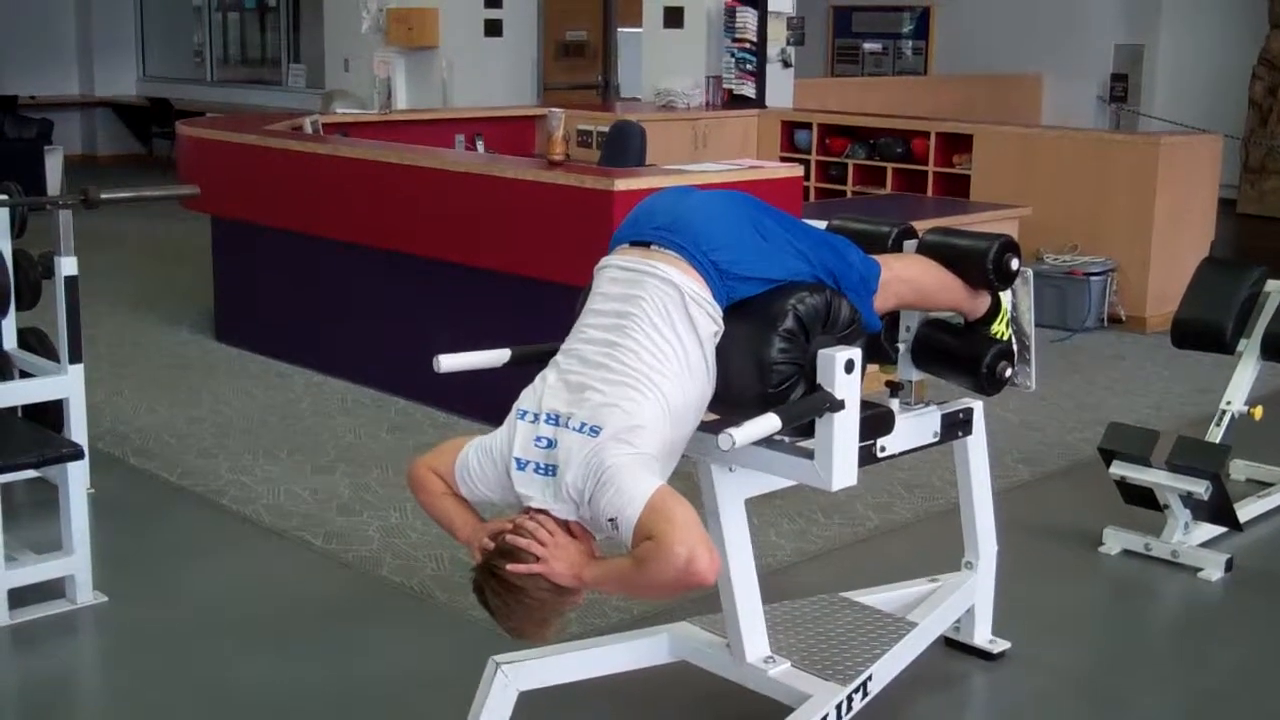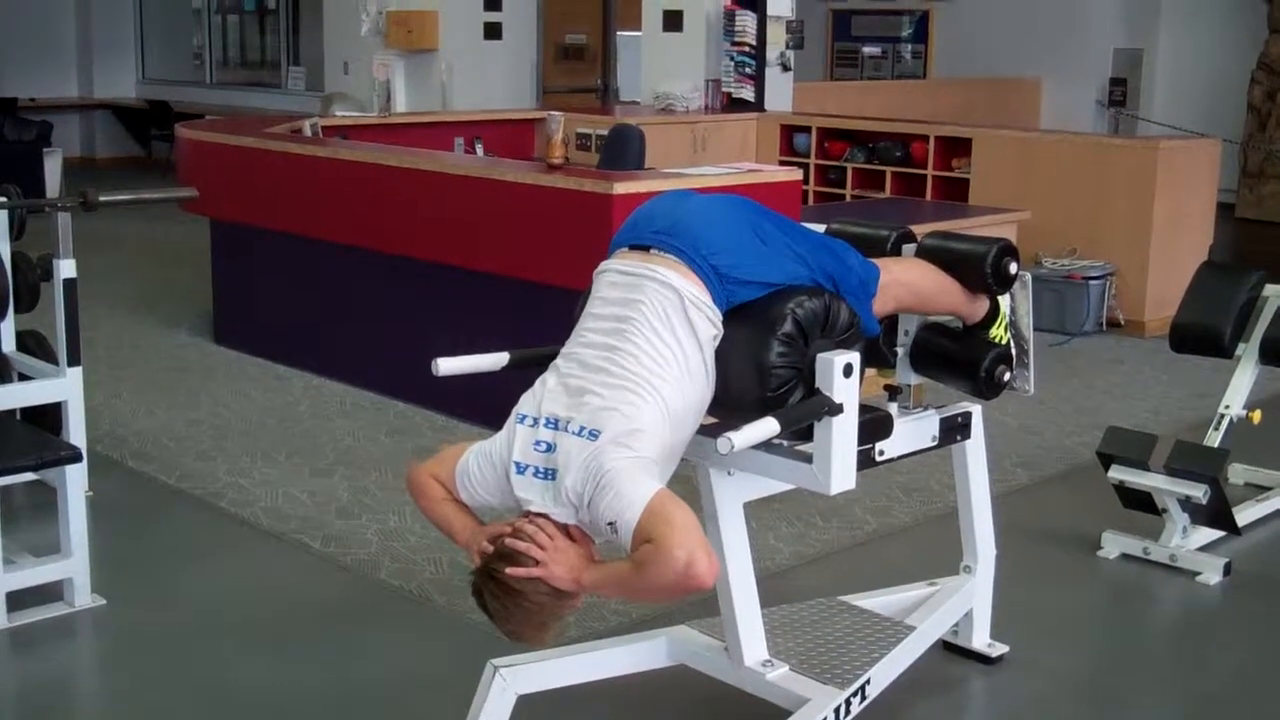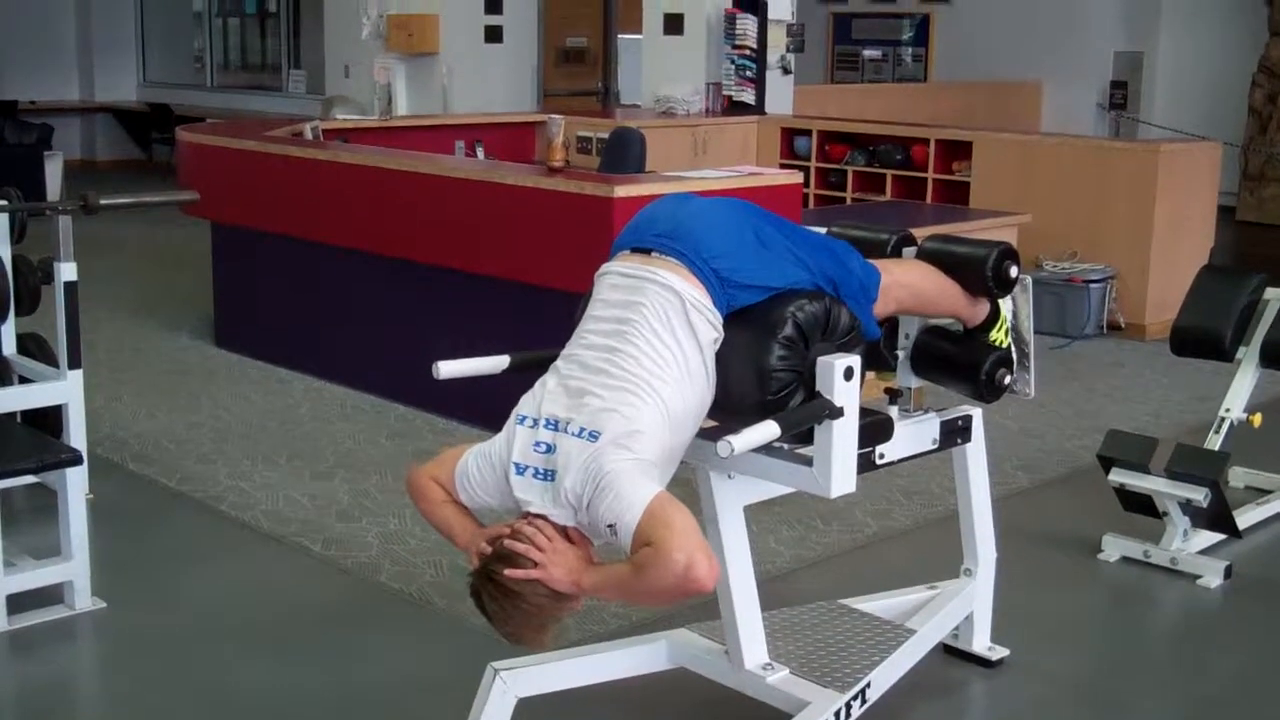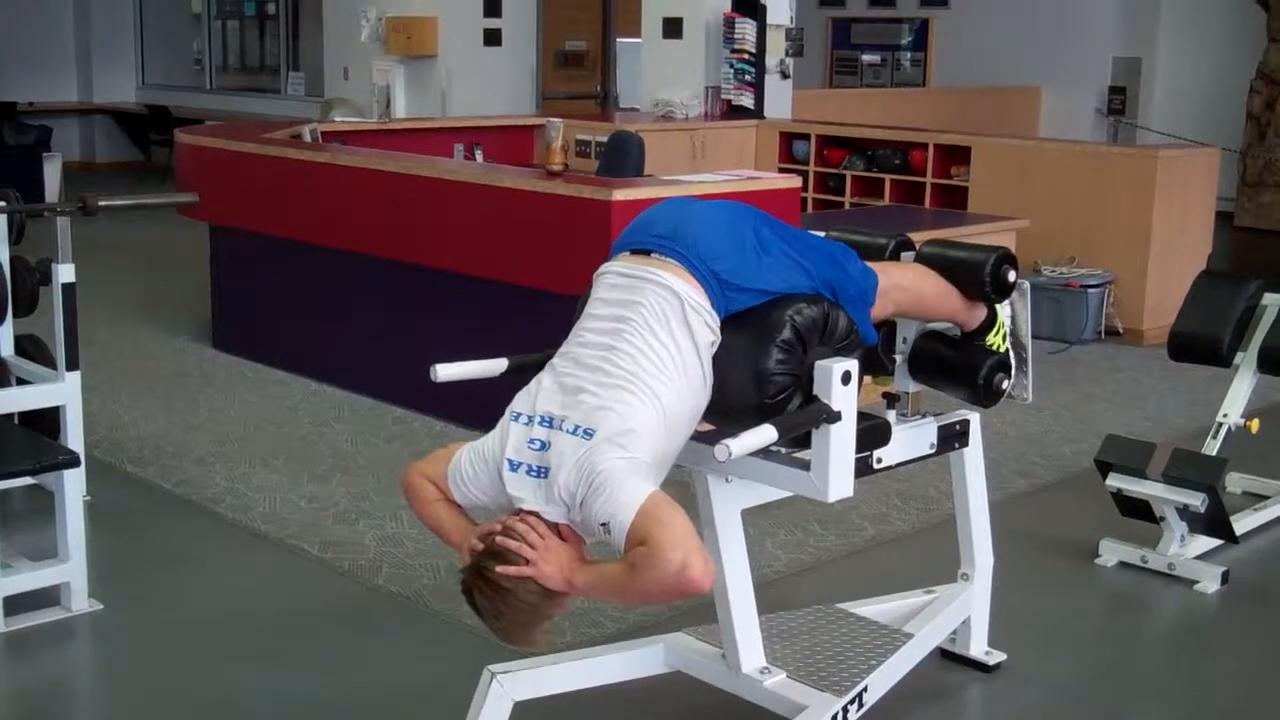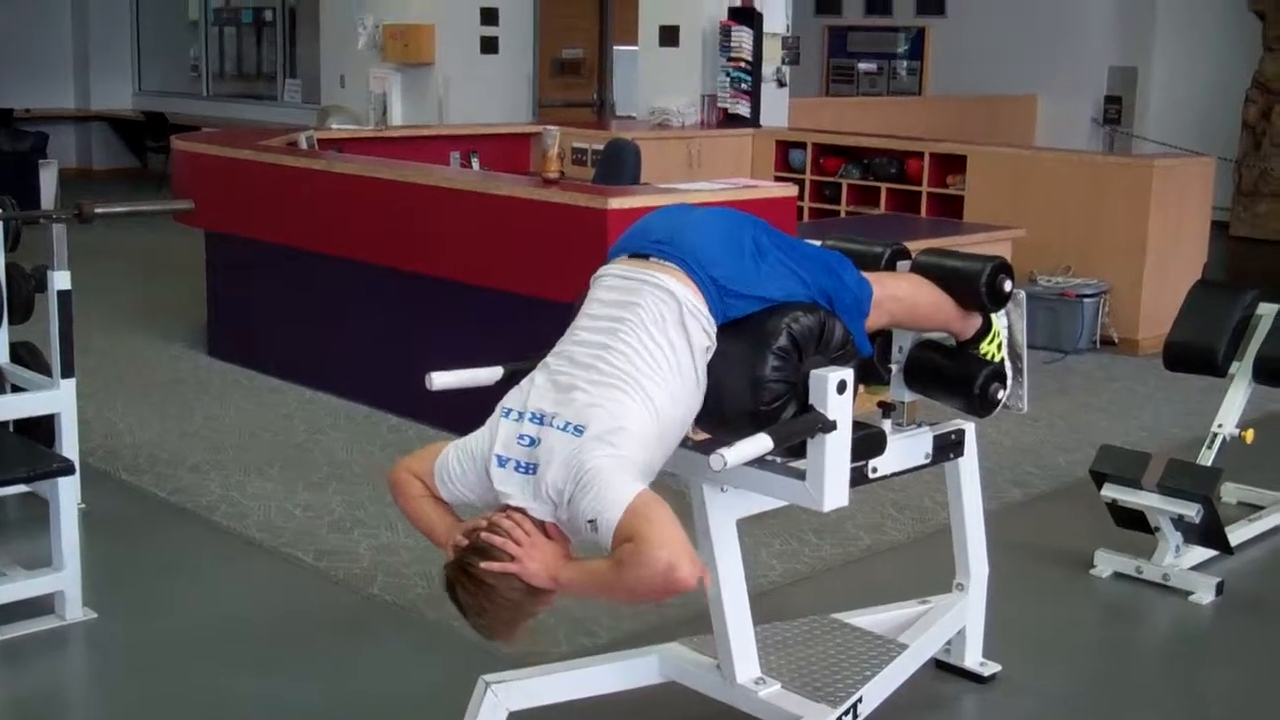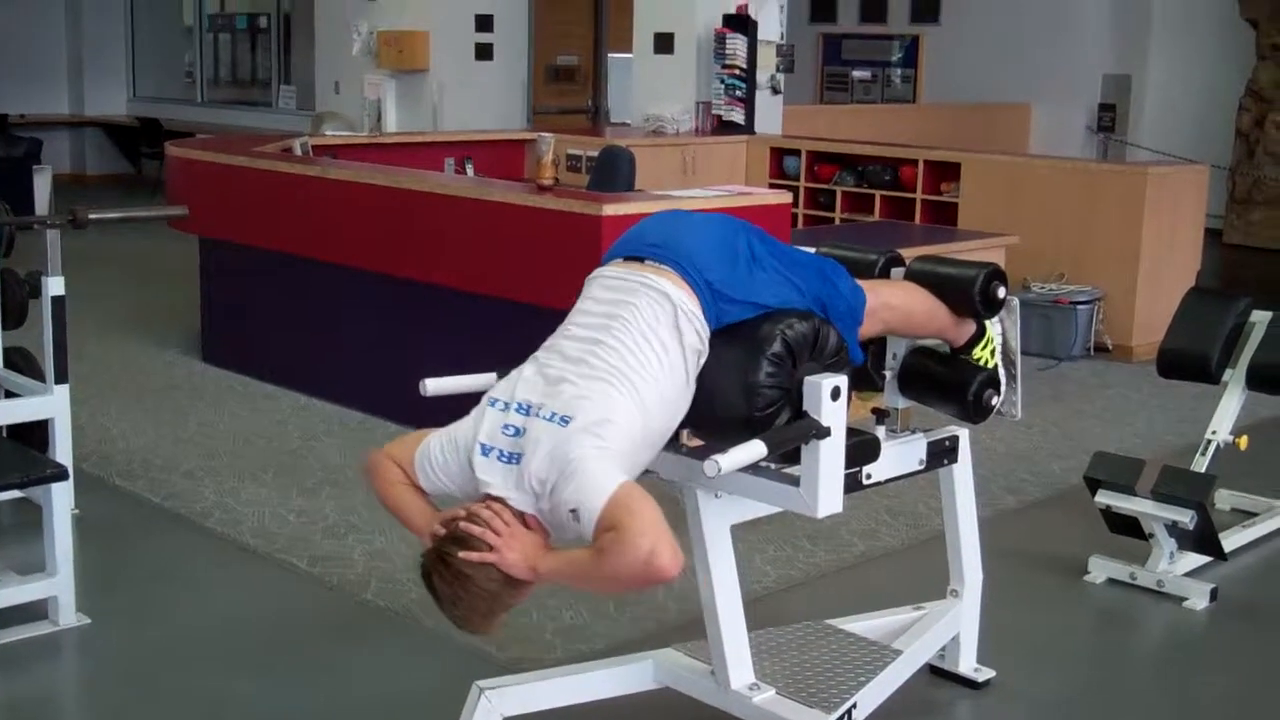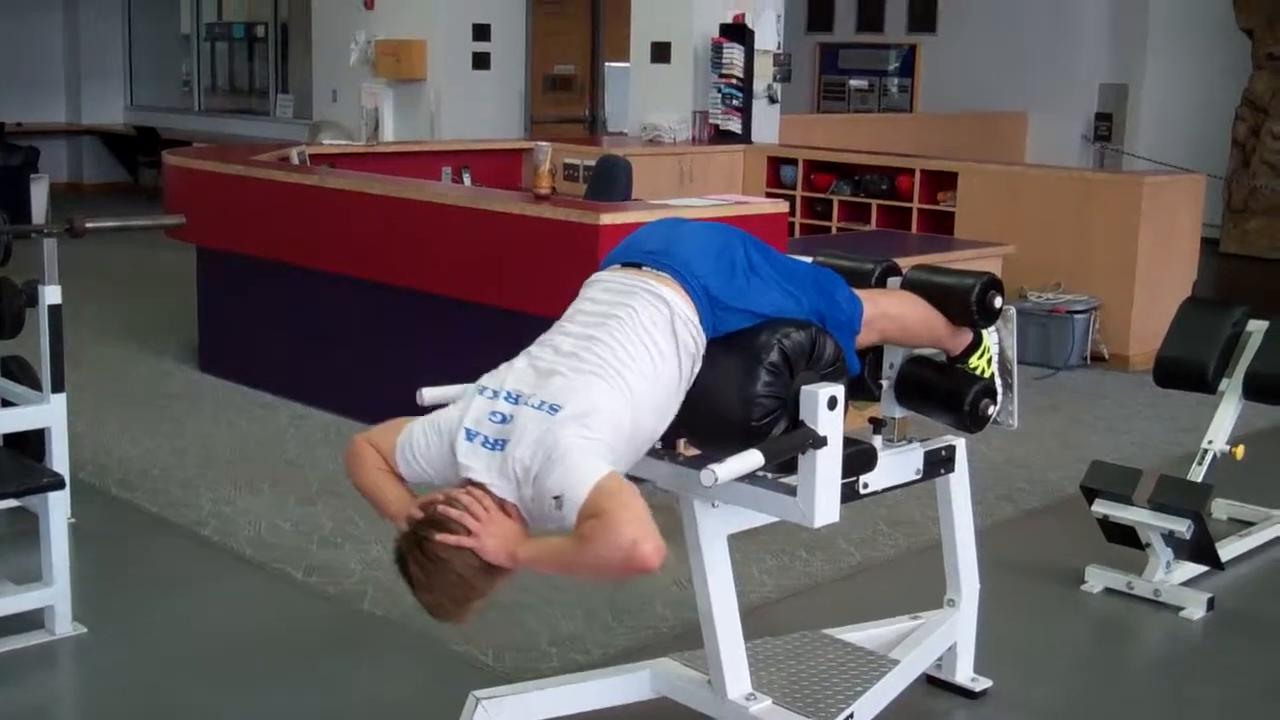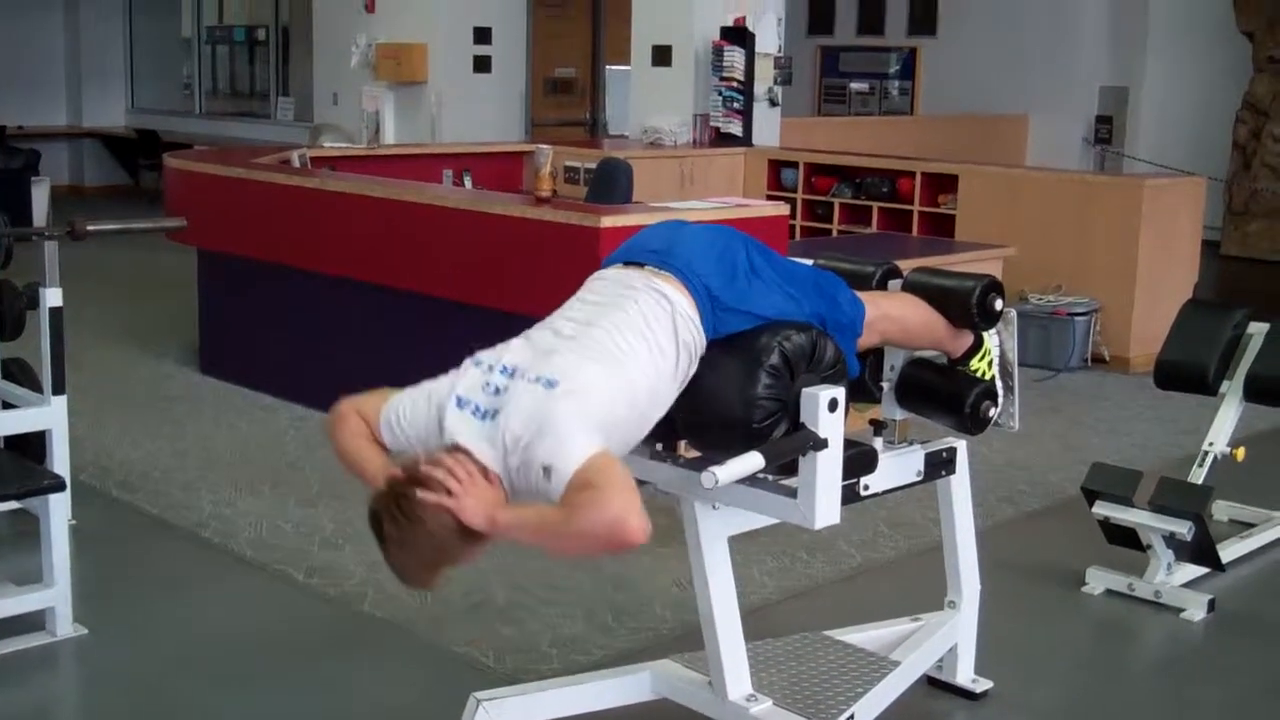
dt=0.1s
person 1, frame 1
left shoulder: (605, 474)
right shoulder: (510, 455)
left elbow: (692, 563)
right elbow: (424, 472)
left wrist: (588, 572)
right wrist: (477, 537)
left hip: (711, 246)
right hip: (647, 231)
left knee: (874, 288)
left ankle: (984, 307)
person 1, frame 2
left shoulder: (605, 479)
right shoulder: (510, 459)
left elbow: (692, 567)
right elbow: (423, 478)
left wrist: (588, 575)
right wrist: (475, 541)
left hip: (709, 251)
right hip: (646, 234)
left knee: (871, 289)
left ankle: (982, 311)
person 1, frame 3
left shoulder: (604, 480)
right shoulder: (509, 460)
left elbow: (691, 570)
right elbow: (424, 481)
left wrist: (587, 578)
right wrist: (474, 543)
left hip: (712, 254)
right hip: (649, 237)
left knee: (873, 291)
left ankle: (982, 313)
person 1, frame 4
left shoulder: (597, 478)
right shoulder: (503, 459)
left elbow: (688, 570)
right elbow: (419, 478)
left wrist: (578, 576)
right wrist: (467, 541)
left hip: (710, 257)
right hip: (648, 238)
left knee: (869, 297)
left ankle: (979, 319)
person 1, frame 5
left shoulder: (586, 476)
right shoulder: (491, 454)
left elbow: (674, 567)
right elbow: (406, 474)
left wrist: (563, 574)
right wrist: (453, 539)
left hip: (706, 265)
right hip: (642, 247)
left knee: (866, 304)
left ankle: (974, 328)
person 1, frame 6
left shoulder: (569, 469)
right shoulder: (474, 447)
left elbow: (657, 558)
right elbow: (384, 463)
left wrist: (543, 562)
right wrist: (431, 530)
left hip: (702, 275)
right hip: (639, 254)
left knee: (859, 314)
left ankle: (968, 333)
person 1, frame 7
left shoulder: (554, 457)
right shoulder: (459, 434)
left elbow: (637, 547)
right elbow: (364, 450)
left wrist: (522, 549)
right wrist: (409, 518)
left hip: (698, 282)
right hip: (635, 261)
left knee: (857, 322)
left ankle: (965, 342)
person 1, frame 8
left shoulder: (542, 437)
right shoulder: (445, 409)
left elbow: (626, 524)
right elbow: (345, 416)
left wrist: (501, 516)
right wrist: (391, 485)
left hip: (705, 293)
right hip: (639, 265)
left knee: (854, 325)
left ankle: (966, 346)
